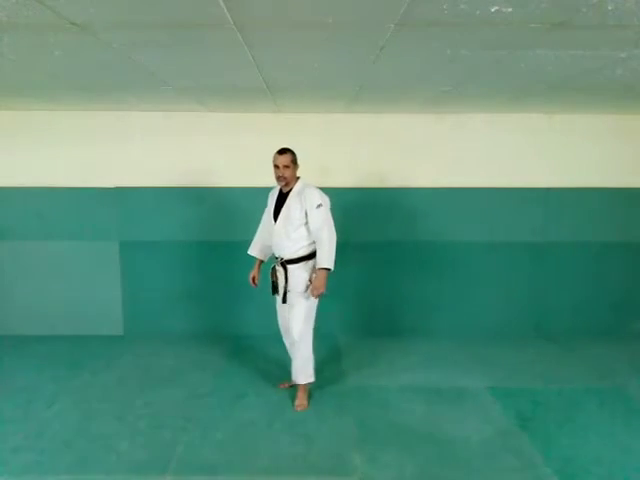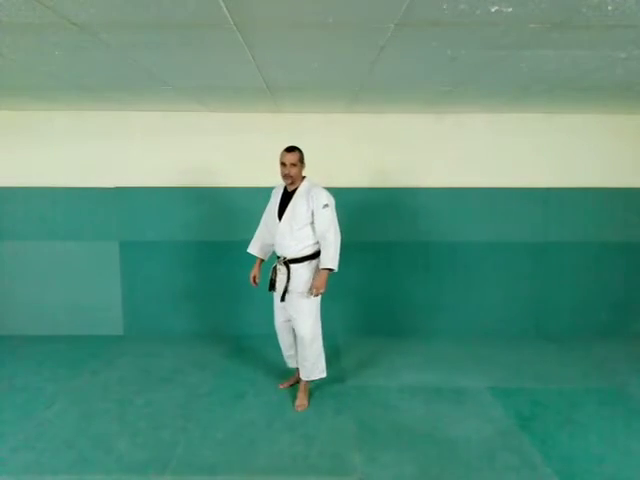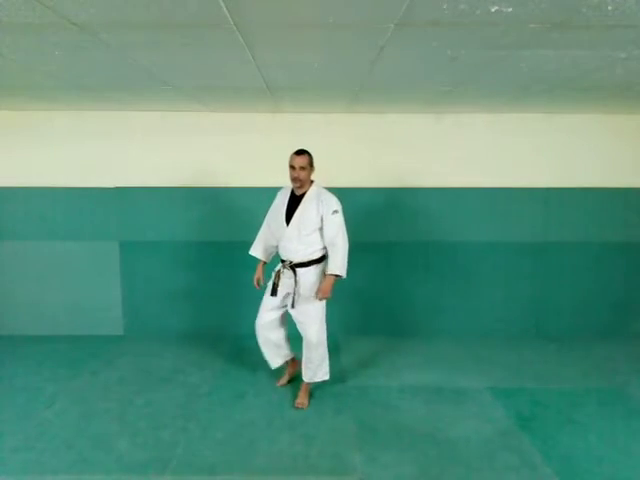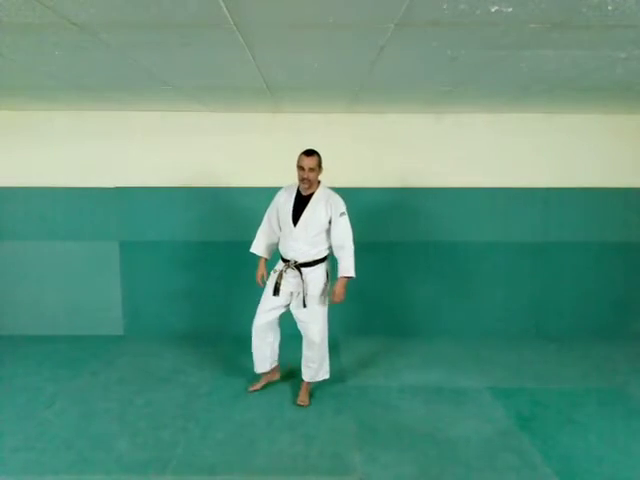
dt=0.2s
person 1, frame 1
left shoulder: (312, 196)
right shoulder: (274, 195)
left elbow: (325, 236)
right elbow: (267, 232)
left wrist: (322, 273)
right wrist: (257, 265)
left hip: (304, 271)
right hip: (282, 271)
left knee: (299, 329)
right knee: (287, 327)
left ankle: (303, 385)
right ankle: (300, 374)
person 1, frame 2
left shoulder: (317, 195)
right shoulder: (277, 193)
left elbow: (330, 237)
right elbow: (267, 230)
left wrist: (323, 273)
right wrist: (258, 263)
left hip: (306, 271)
right hip: (282, 270)
left knee: (306, 329)
right knee: (283, 324)
left ankle: (305, 384)
right ankle: (299, 370)
person 1, frame 3
left shoulder: (326, 200)
right shoulder: (282, 196)
left elbow: (337, 242)
right elbow: (270, 231)
left wrist: (331, 278)
right wrist: (260, 265)
left hip: (311, 275)
right hip: (283, 272)
left knee: (312, 332)
right knee: (265, 322)
left ankle: (306, 384)
right ankle: (290, 362)
person 1, frame 4
left shoulder: (332, 201)
right shoulder: (284, 195)
left elbow: (343, 242)
right elbow: (269, 228)
left wrist: (342, 280)
right wrist: (262, 261)
left hip: (313, 274)
right hip: (284, 271)
left knee: (314, 332)
right knee: (263, 321)
left ankle: (307, 384)
right ankle: (270, 370)
